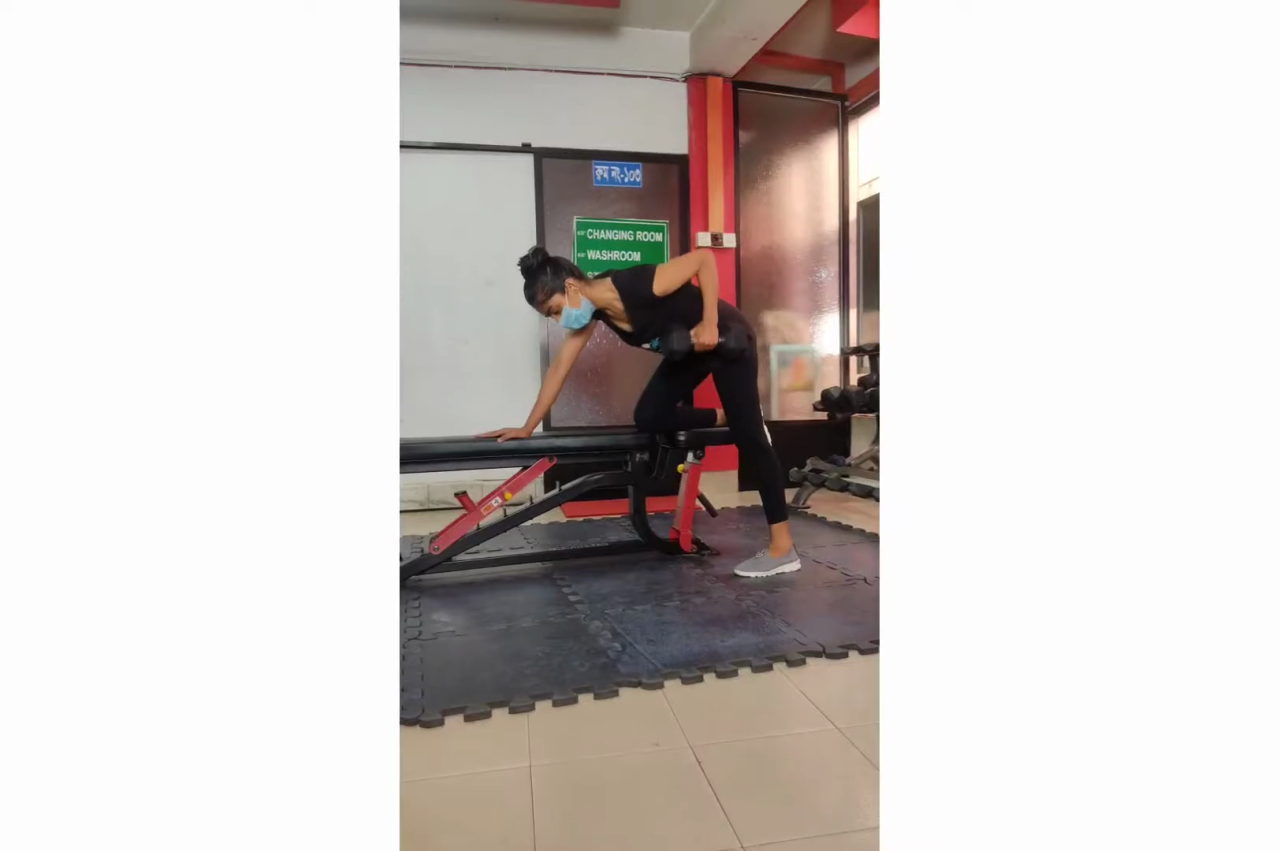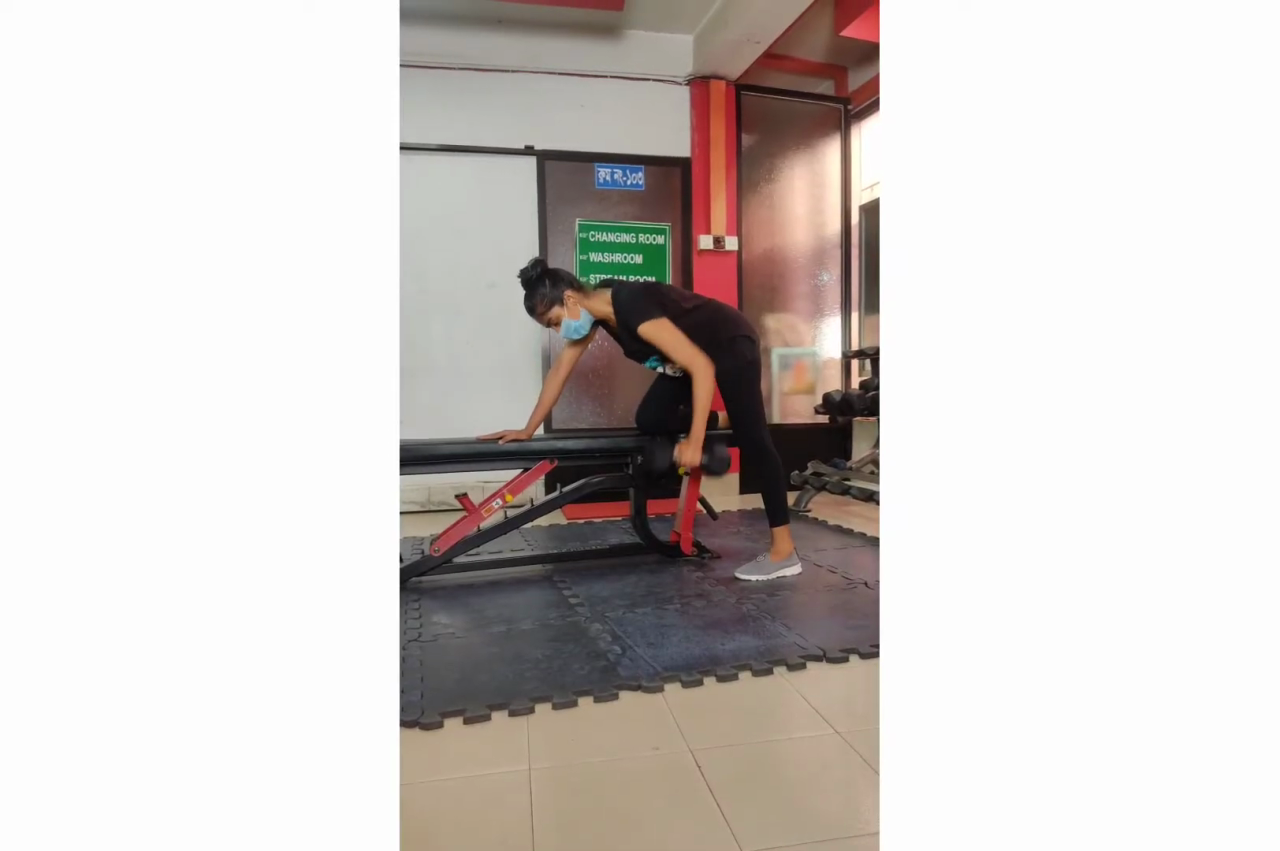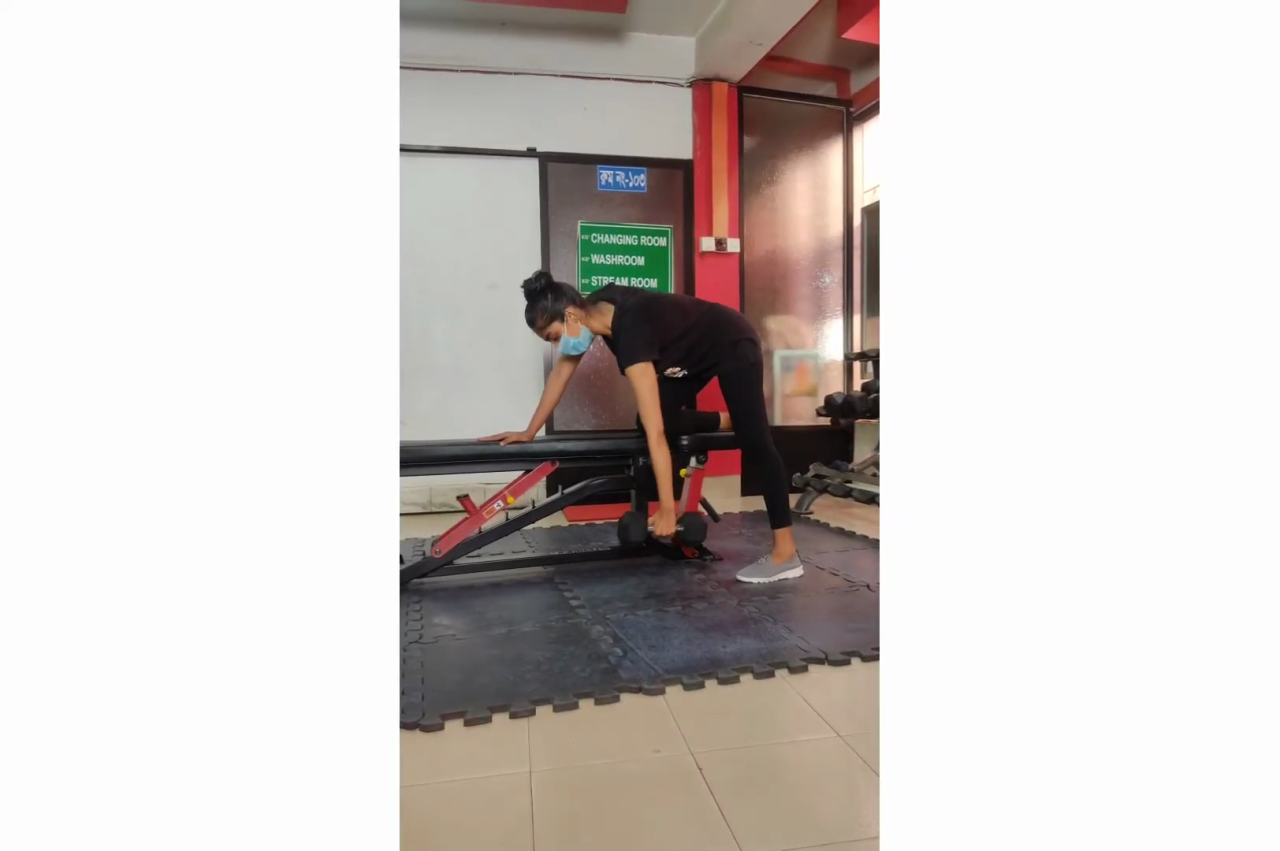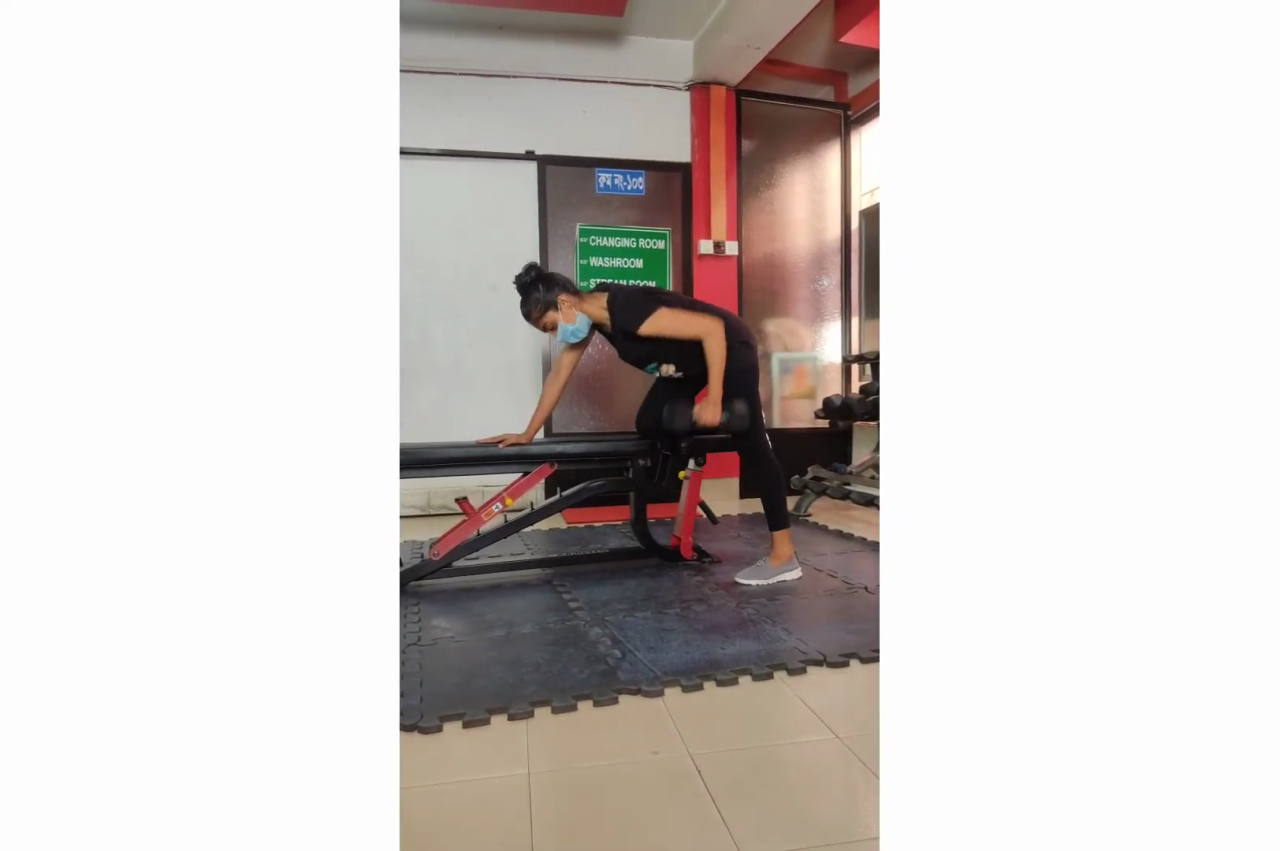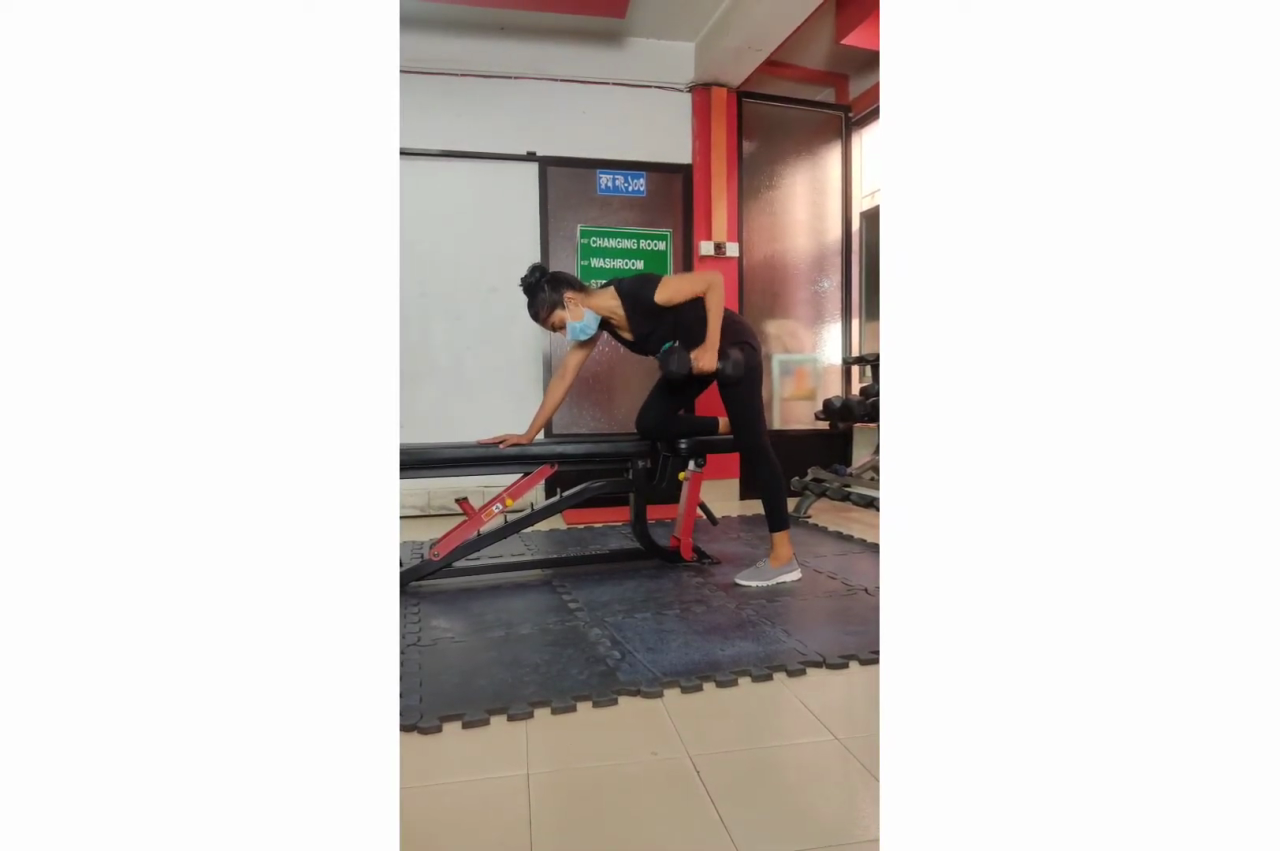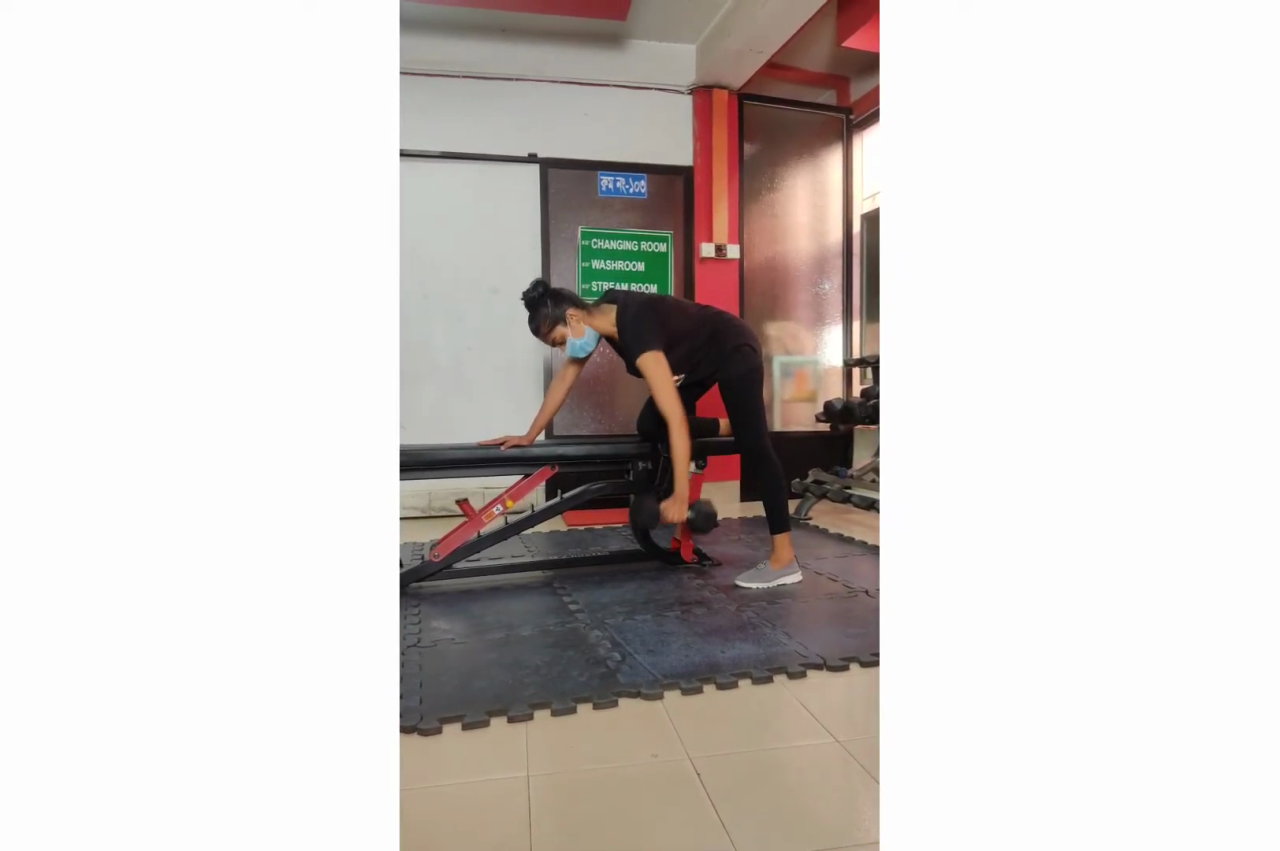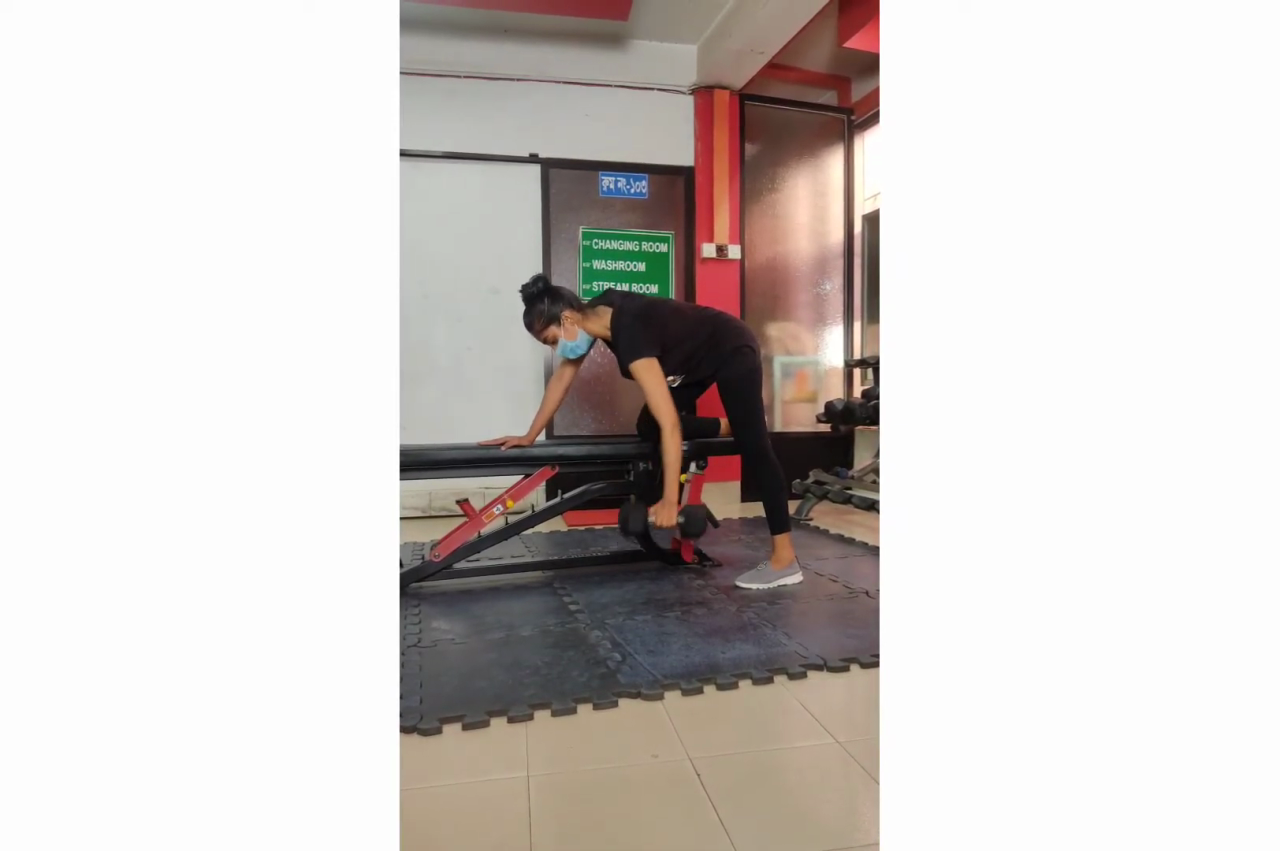
dt=0.5s
person 1, frame 1
left shoulder: (635, 287)
right shoulder: (592, 301)
left elbow: (703, 257)
right elbow: (561, 364)
left wrist: (709, 325)
right wrist: (528, 428)
left hip: (725, 336)
right hip: (688, 347)
left knee: (748, 439)
right knee: (648, 419)
left ankle: (783, 548)
right ankle: (729, 416)
person 1, frame 2
left shoulder: (632, 308)
right shoulder: (595, 303)
left elbow: (702, 368)
right elbow: (562, 367)
left wrist: (694, 441)
right wrist: (528, 430)
left hip: (731, 343)
right hip: (694, 350)
left knee: (753, 443)
right knee: (650, 420)
left ankle: (784, 551)
right ankle: (732, 420)
person 1, frame 3
left shoulder: (631, 333)
right shoulder: (594, 309)
left elbow: (656, 433)
right elbow: (561, 371)
left wrist: (667, 508)
right wrist: (529, 433)
left hip: (733, 345)
right hip: (695, 350)
left knee: (755, 444)
right knee: (655, 418)
left ankle: (786, 553)
right ankle: (731, 421)
person 1, frame 4
left shoulder: (628, 312)
right shoulder: (591, 311)
left elbow: (712, 329)
right elbow: (560, 372)
left wrist: (713, 400)
right wrist: (528, 434)
left hip: (729, 345)
right hip: (690, 356)
left knee: (751, 447)
right knee: (649, 425)
left ankle: (784, 556)
person 1, frame 5
left shoulder: (638, 294)
right shoulder: (596, 313)
left elbow: (713, 280)
right elbow: (566, 373)
left wrist: (710, 347)
right wrist: (530, 434)
left hip: (730, 347)
right hip: (690, 357)
left knee: (753, 447)
right knee: (650, 426)
left ankle: (783, 557)
right ankle: (731, 425)
person 1, frame 6
left shoulder: (636, 329)
right shoulder: (599, 314)
left elbow: (676, 418)
right elbow: (565, 377)
left wrist: (680, 495)
right wrist: (530, 436)
left hip: (733, 350)
right hip: (695, 357)
left knee: (754, 449)
right knee: (649, 428)
left ankle: (784, 559)
right ankle: (732, 427)
person 1, frame 7
left shoulder: (631, 333)
right shoulder: (595, 314)
left elbow: (670, 423)
right elbow: (563, 376)
left wrist: (670, 500)
right wrist: (529, 437)
left hip: (732, 351)
right hip: (695, 357)
left knee: (754, 450)
right knee: (647, 428)
left ankle: (784, 559)
right ankle: (733, 427)
